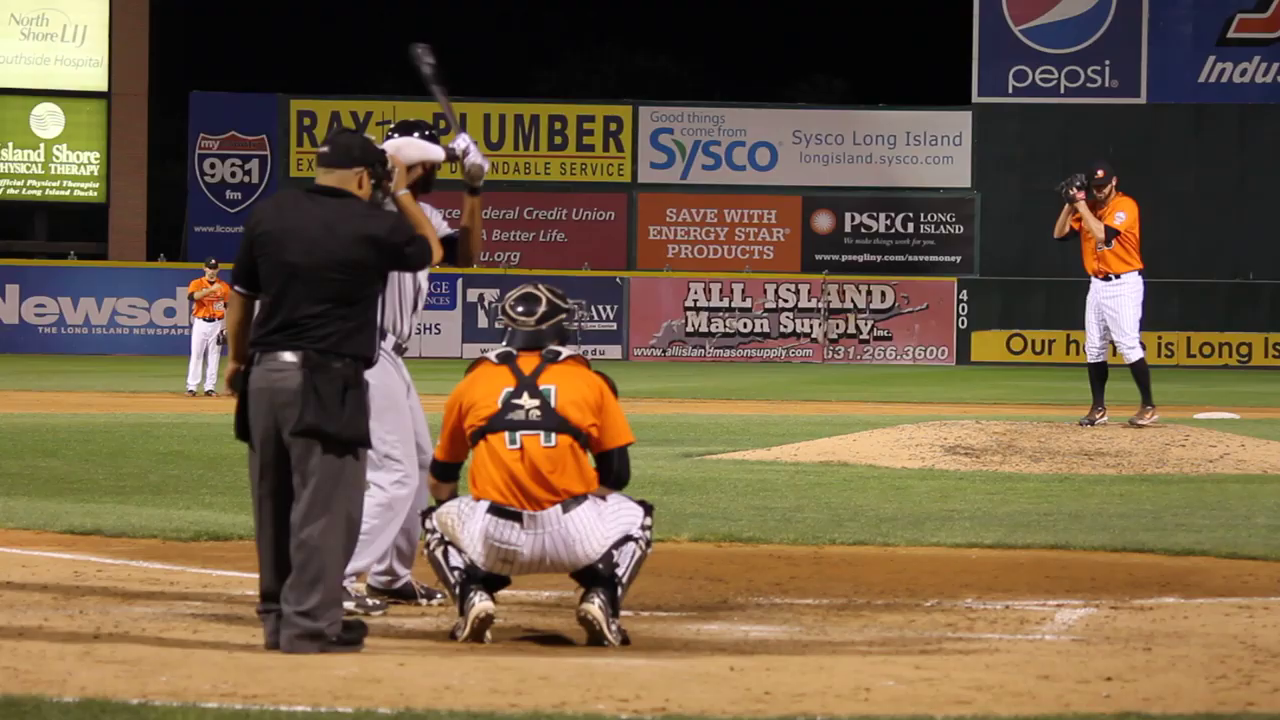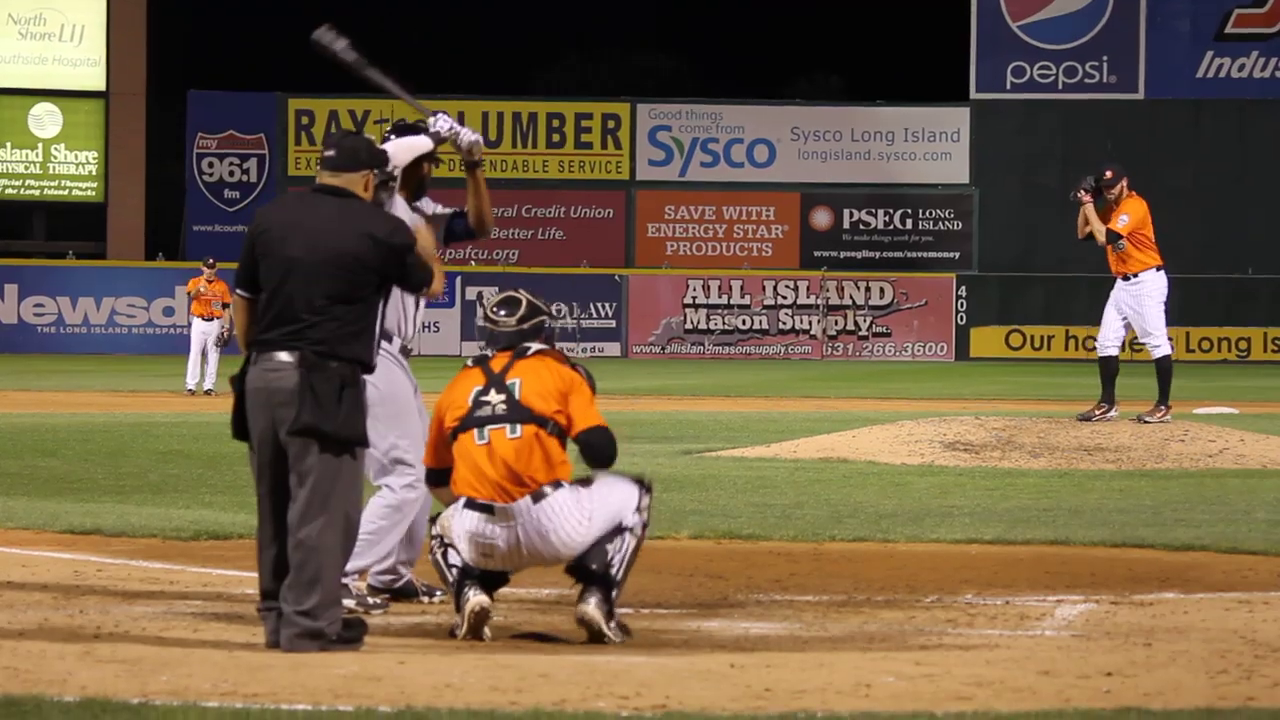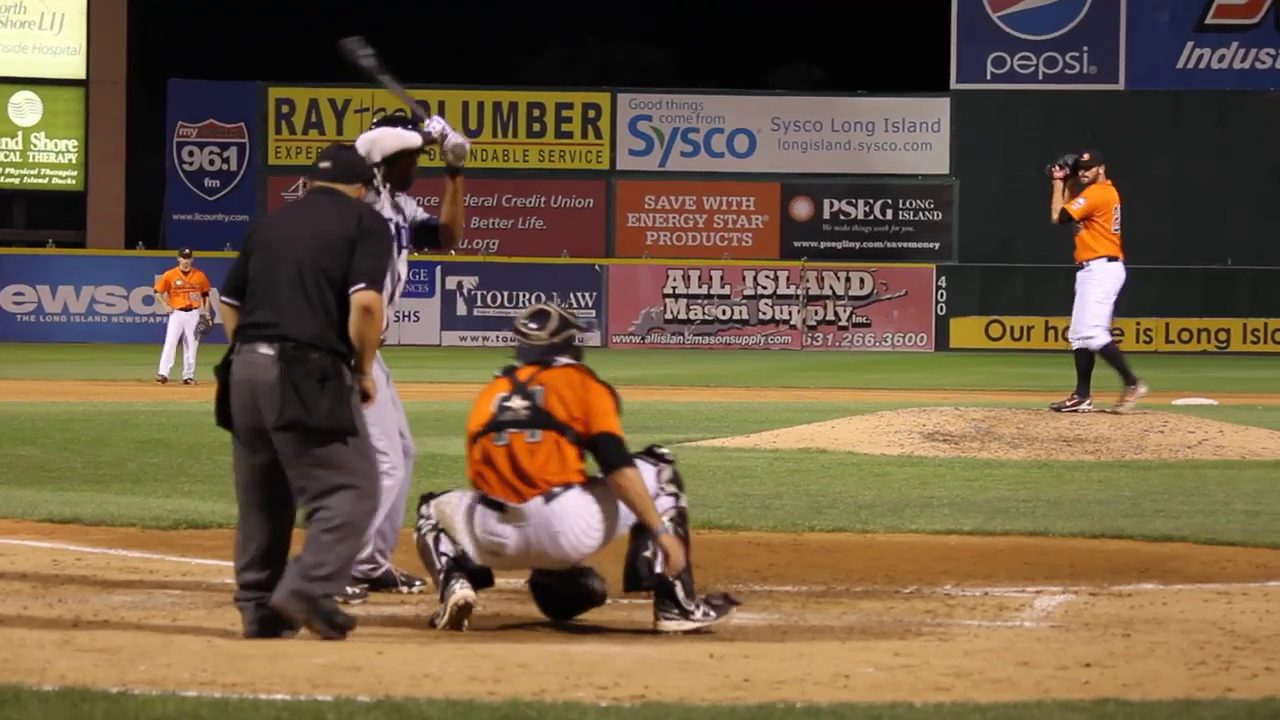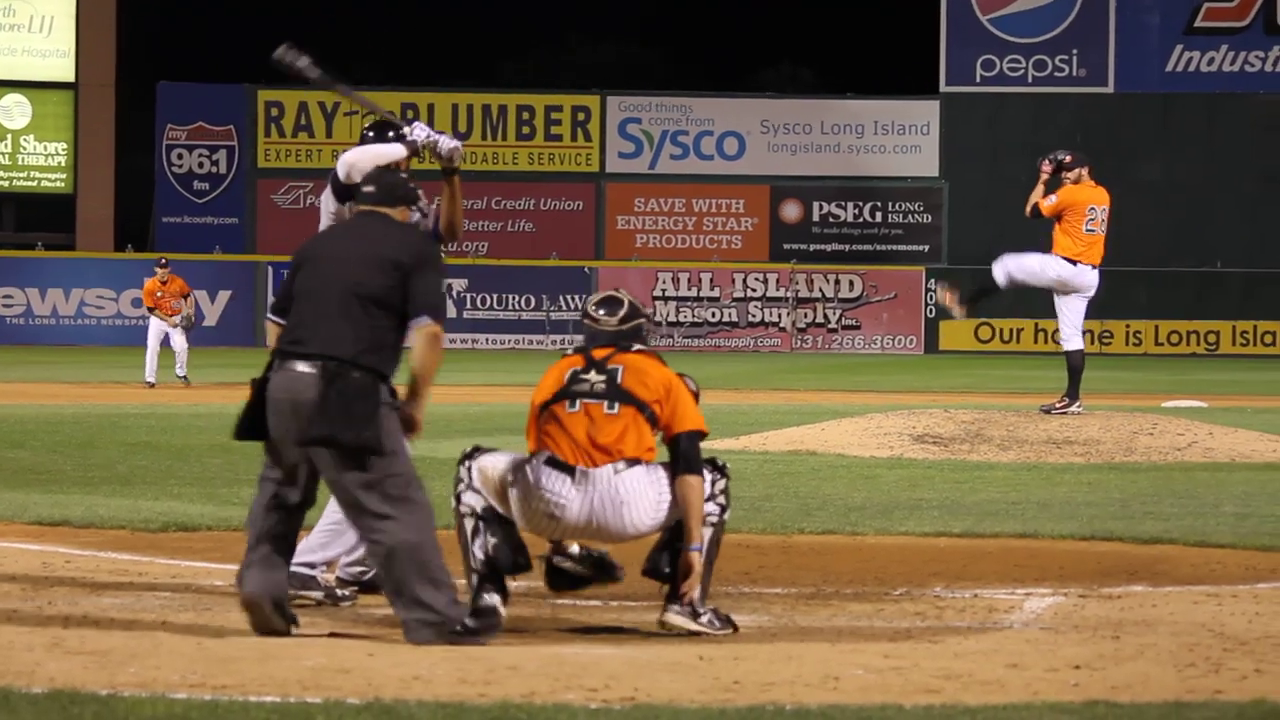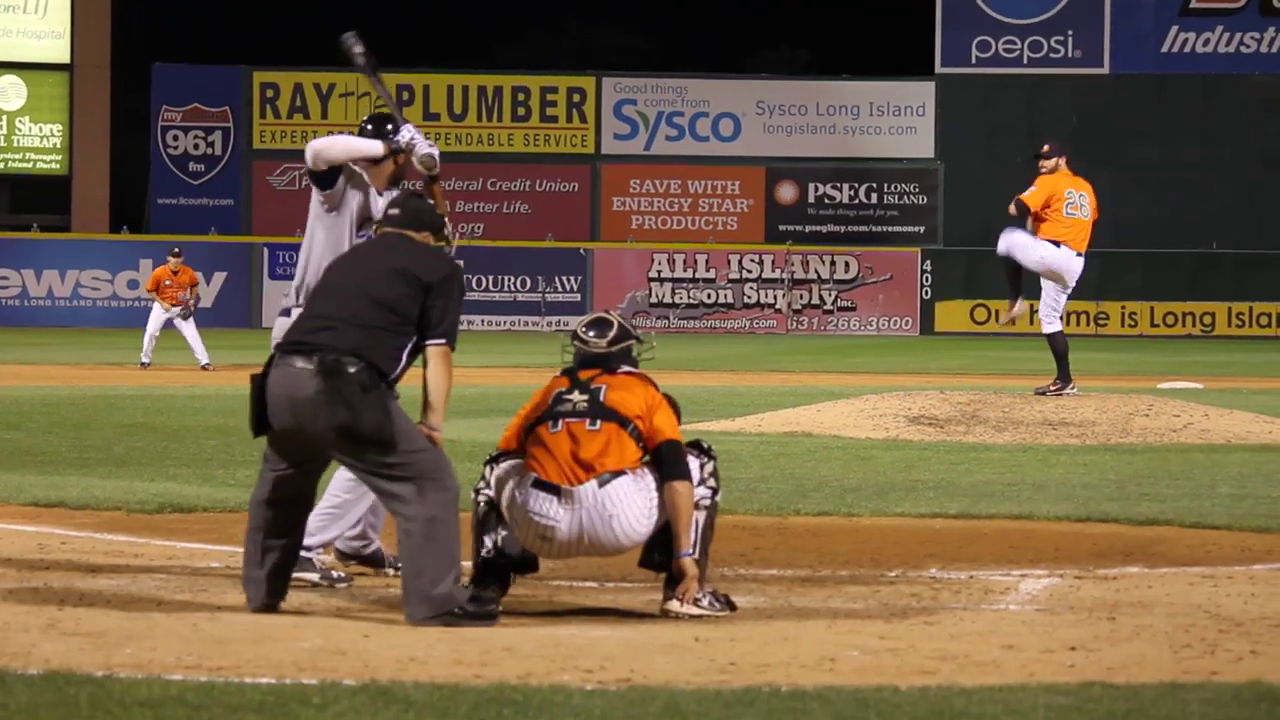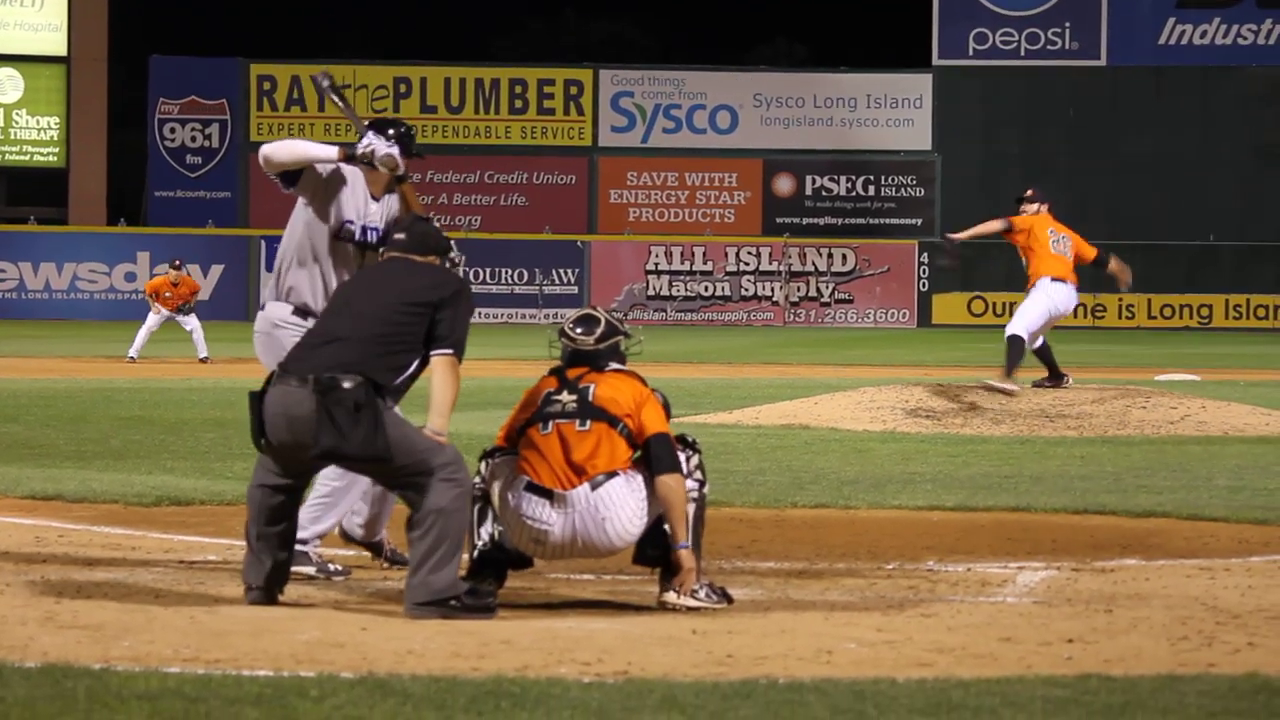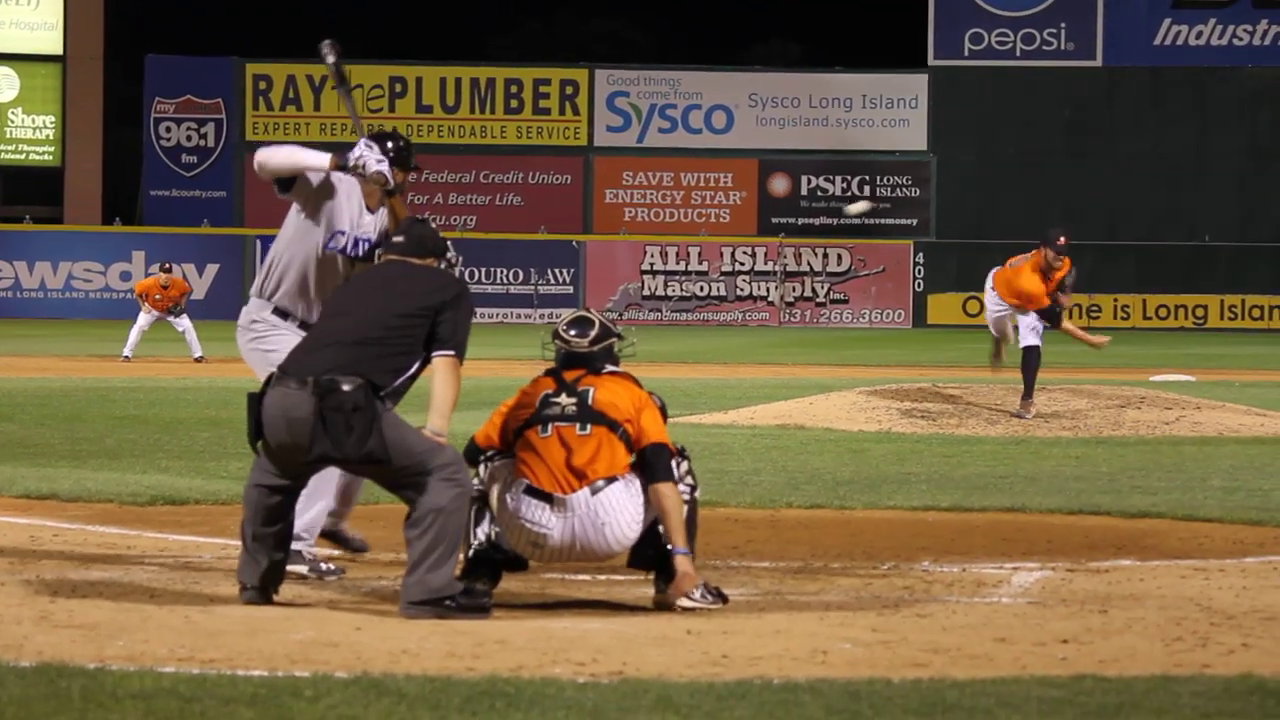
dt=0.4s
person 1, frame 1
left shoulder: (423, 213)
left elbow: (466, 253)
right elbow: (389, 150)
left wrist: (473, 188)
right wrist: (445, 153)
left hip: (386, 353)
left knee: (422, 463)
right knee: (396, 474)
left ankle: (389, 572)
person 1, frame 2
left shoulder: (424, 215)
right shoulder: (375, 198)
left elbow: (480, 226)
right elbow: (387, 155)
left wrist: (473, 162)
right wrist: (433, 135)
left hip: (390, 356)
left knee: (422, 466)
right knee: (404, 477)
left ankle: (391, 575)
right ankle: (336, 578)
person 1, frame 3
left shoulder: (403, 205)
right shoulder: (360, 187)
left elbow: (447, 235)
right elbow: (369, 143)
left wrist: (454, 171)
right wrist: (424, 135)
left knee: (399, 454)
right knee: (382, 465)
left ankle: (370, 565)
person 1, frame 4
right shoulder: (346, 192)
left elbow: (447, 232)
right elbow: (351, 162)
left wrist: (449, 172)
right wrist: (411, 145)
left ankle: (357, 566)
right ankle: (302, 568)
person 1, frame 5
left shoulder: (395, 200)
right shoulder: (345, 180)
right elbow: (318, 150)
left wrist: (431, 174)
right wrist: (390, 146)
left ankle: (358, 540)
right ankle: (300, 550)
person 1, frame 6
left shoulder: (394, 204)
right shoulder: (330, 178)
right elbow: (270, 155)
left wrist: (399, 177)
right wrist: (347, 153)
right hip: (288, 326)
left ankle: (366, 526)
right ankle: (296, 546)
person 1, frame 7
left shoulder: (385, 214)
right shoulder: (330, 186)
right elbow: (266, 160)
left wrist: (387, 196)
right wrist: (340, 163)
right hip: (268, 326)
left ankle: (325, 518)
right ankle: (294, 546)
person 2, frame 1
left shoulder: (268, 213)
right shoulder: (378, 225)
left elbow: (240, 297)
right elbow: (428, 250)
left wrist: (236, 358)
right wrist: (401, 194)
left hip: (265, 375)
right hip: (328, 382)
left knee: (274, 504)
right knee: (324, 508)
left ankle: (277, 617)
right ankle: (310, 625)
person 2, frame 2
left shoulder: (271, 215)
right shoulder: (382, 228)
left elbow: (243, 301)
right elbow: (427, 286)
right wrist: (425, 250)
left hip: (263, 375)
right hip: (326, 381)
left knee: (276, 503)
right knee: (323, 507)
left ankle: (278, 616)
right ankle: (310, 624)
person 2, frame 3
left shoulder: (270, 221)
right shoulder: (367, 220)
left elbow: (229, 304)
right elbow: (366, 304)
right wrist: (364, 369)
left hip: (247, 367)
right hip: (312, 373)
left knee: (262, 495)
right knee: (348, 488)
left ankle: (260, 606)
right ankle: (304, 592)
person 2, frame 4
left shoulder: (317, 242)
right shoulder: (416, 244)
left elbow: (275, 325)
right elbow: (426, 333)
right wrist: (415, 402)
left hip: (284, 382)
right hip: (348, 391)
left knee: (285, 491)
right knee: (397, 506)
left ankle: (262, 586)
right ankle: (434, 619)
person 2, frame 5
left shoulder: (348, 258)
right shoulder: (440, 265)
right elbow: (438, 351)
right wrist: (433, 424)
left hip: (282, 379)
right hip: (345, 387)
left knee: (280, 483)
right knee: (428, 481)
left ankle: (262, 589)
right ankle: (435, 601)
person 2, frame 6
left shoulder: (358, 279)
right shoulder: (449, 285)
right elbow: (444, 361)
right wrist: (436, 431)
left hip: (280, 398)
right hip: (342, 404)
left knee: (275, 476)
right knee: (444, 472)
left ankle: (261, 581)
right ankle: (434, 592)
person 2, frame 7
left shoulder: (353, 281)
right shoulder: (449, 287)
right elbow: (445, 363)
right wrist: (435, 432)
left hip: (279, 401)
right hip: (341, 407)
left knee: (271, 478)
right knee: (444, 472)
left ankle: (256, 581)
right ankle: (430, 592)
person 3, frame 1
left shoulder: (474, 381)
right shoulder: (589, 380)
left elbow: (440, 483)
right elbow: (617, 475)
left wrist: (475, 517)
left hip: (495, 537)
right hip: (574, 535)
left knee: (437, 521)
right knee: (636, 517)
left ankle: (473, 598)
right ankle: (601, 598)
person 3, frame 2
left shoulder: (457, 385)
right shoulder: (557, 372)
left elbow: (436, 480)
right elbow: (602, 454)
left hip: (481, 536)
right hip: (556, 522)
left knee: (443, 529)
right knee: (632, 493)
left ankle: (471, 591)
right ankle: (597, 597)
person 3, frame 3
left shoulder: (489, 394)
right shoulder: (582, 385)
right elbow: (615, 464)
right wrist: (660, 532)
left hip: (496, 535)
right hip: (570, 527)
left knee: (433, 512)
right knee: (659, 470)
left ankle: (456, 584)
right ankle: (675, 606)
person 3, frame 4
left shoulder: (558, 371)
right shoulder: (661, 374)
right elbow: (688, 465)
left wrist: (559, 537)
right wrist: (695, 546)
left hip: (552, 499)
right hip: (624, 503)
left knee: (475, 471)
right knee: (712, 483)
left ankle: (488, 596)
right ankle: (685, 602)
person 3, frame 5
left shoulder: (546, 393)
right shoulder: (644, 392)
left elbow: (506, 457)
right elbow: (676, 474)
right wrist: (685, 553)
left hip: (539, 526)
right hip: (619, 519)
left knee: (497, 472)
right knee: (697, 463)
left ankle: (487, 586)
right ankle: (685, 592)
person 3, frame 6
left shoulder: (537, 391)
right shoulder: (634, 389)
left elbow: (504, 452)
right elbow: (666, 467)
right wrist: (684, 544)
left hip: (533, 528)
right hip: (611, 520)
left knee: (493, 465)
right knee: (684, 457)
left ankle: (483, 578)
right ankle: (680, 583)
person 3, frame 7
left shoulder: (530, 392)
right shoulder: (631, 392)
left elbow: (473, 454)
right elbow: (660, 474)
right wrist: (681, 553)
left hip: (530, 531)
right hip: (608, 528)
left knee: (494, 469)
right knee: (672, 466)
left ankle: (476, 580)
right ankle: (675, 585)
person 4, frame 1
left shoulder: (1125, 206)
right shoulder: (1089, 208)
left elbow: (1101, 234)
right elbow: (1059, 234)
left wrist: (1081, 205)
right wrist: (1070, 204)
left hip: (1124, 284)
right hip: (1098, 285)
left knee: (1129, 344)
right knee: (1094, 348)
left ankle: (1148, 405)
right ankle: (1098, 408)
person 4, frame 2
left shoulder: (1134, 207)
right shoulder: (1112, 209)
left elbow: (1103, 238)
right elbow: (1083, 234)
left wrist: (1089, 205)
right wrist: (1085, 206)
left hip: (1147, 282)
right hip: (1124, 284)
left knee: (1156, 342)
right knee: (1107, 342)
left ankle: (1163, 405)
right ankle: (1108, 404)
person 4, frame 3
left shoulder: (1097, 192)
right shoulder: (1105, 191)
left elbow: (1058, 216)
right elbow: (1078, 212)
left wrist: (1059, 184)
right wrist: (1063, 183)
left hip: (1101, 269)
right hip: (1095, 270)
left knee: (1092, 333)
right knee: (1079, 334)
left ankle: (1132, 384)
right ankle: (1082, 396)
person 4, frame 4
left shoulder: (1071, 193)
right shoulder: (1103, 195)
left elbow: (1031, 211)
left wrist: (1042, 179)
right wrist: (1051, 177)
left hip: (1063, 269)
right hip: (1089, 275)
left knee: (1006, 266)
right knee: (1072, 335)
left ankle: (963, 302)
right ankle: (1072, 398)
person 4, frame 5
left shoulder: (1049, 181)
right shoulder: (1086, 188)
left elbow: (1015, 209)
left wrist: (1030, 216)
left hip: (1050, 252)
right hip: (1074, 262)
left knee: (1008, 239)
right knee: (1050, 318)
left ankle: (1015, 301)
right ankle: (1064, 380)
person 4, frame 6
left shoulder: (1035, 223)
right shoulder: (1066, 234)
left elbow: (1002, 224)
right elbow: (1100, 259)
left wrist: (963, 235)
right wrist: (1122, 272)
left hip: (1050, 288)
right hip: (1068, 297)
left knee: (1016, 332)
right knee: (1031, 337)
left ankle: (1007, 378)
right ankle: (1057, 376)
person 4, frame 7
left shoulder: (1063, 263)
right shoulder: (1028, 280)
right elbow: (1054, 320)
left wrist: (1060, 295)
right wrist: (1089, 339)
left hip: (1031, 298)
right hip: (1001, 295)
left knee: (1031, 344)
right knee: (999, 330)
left ankle: (1027, 400)
right ankle: (1000, 341)
